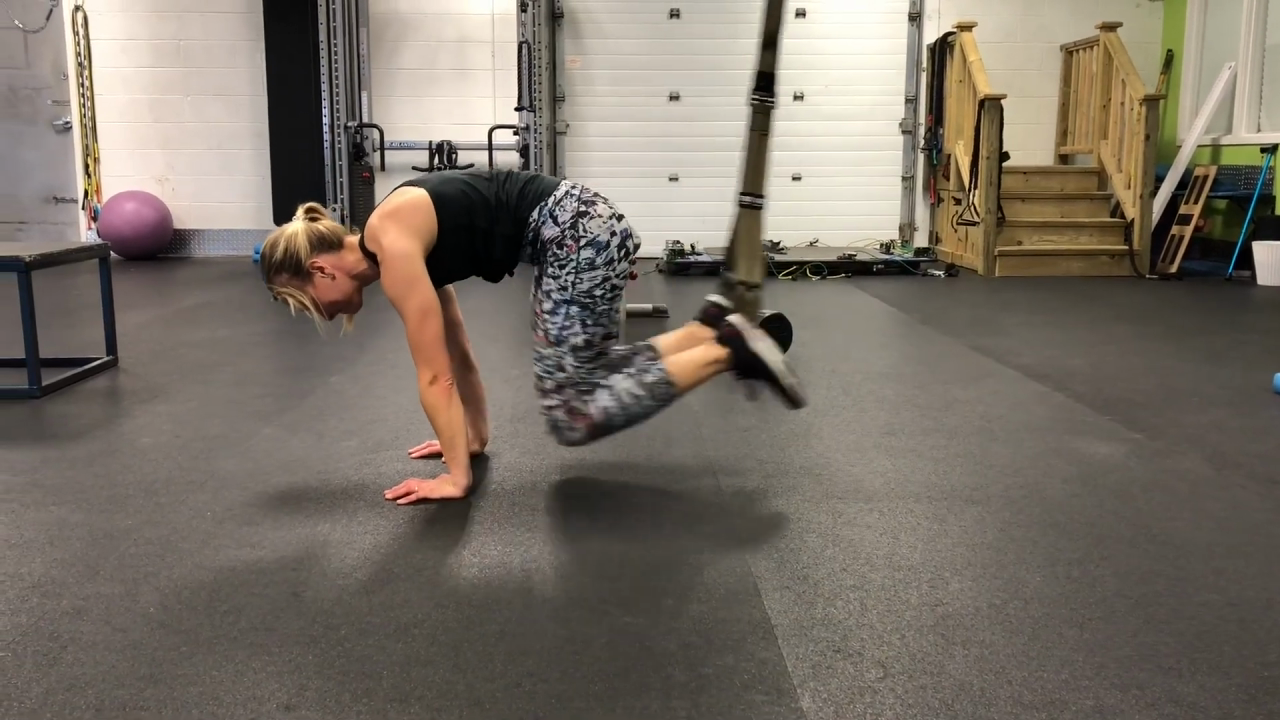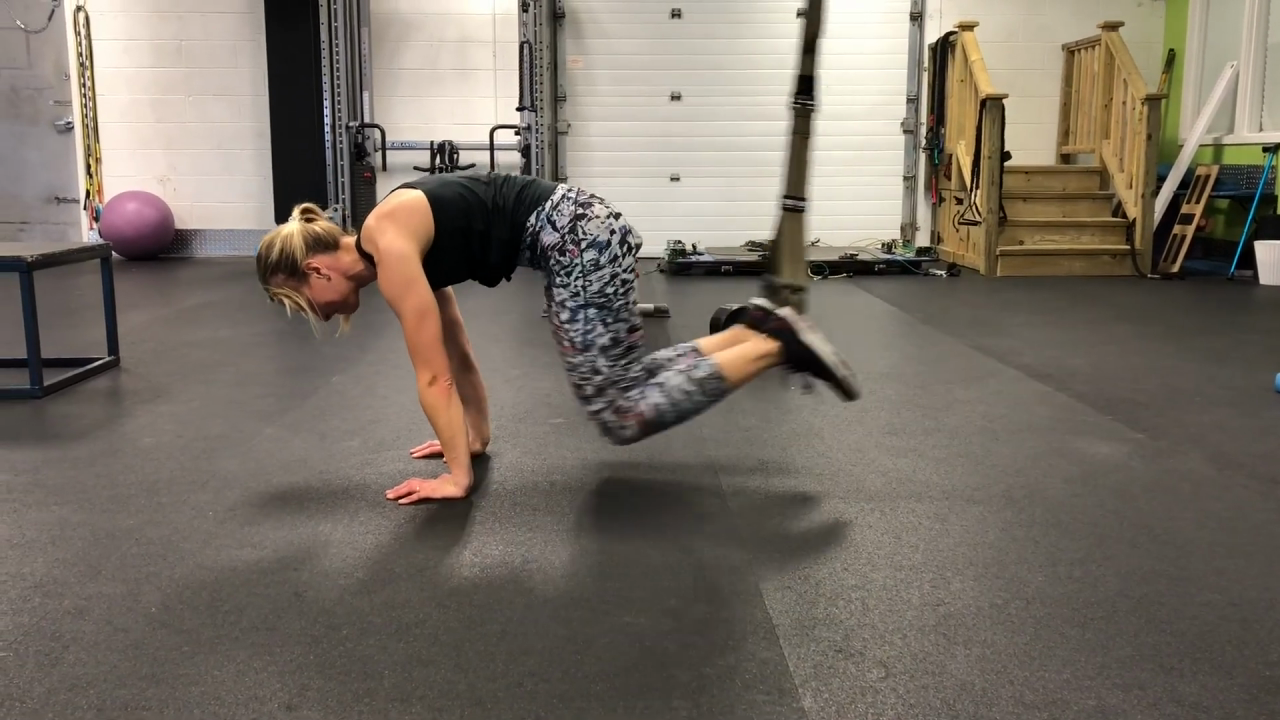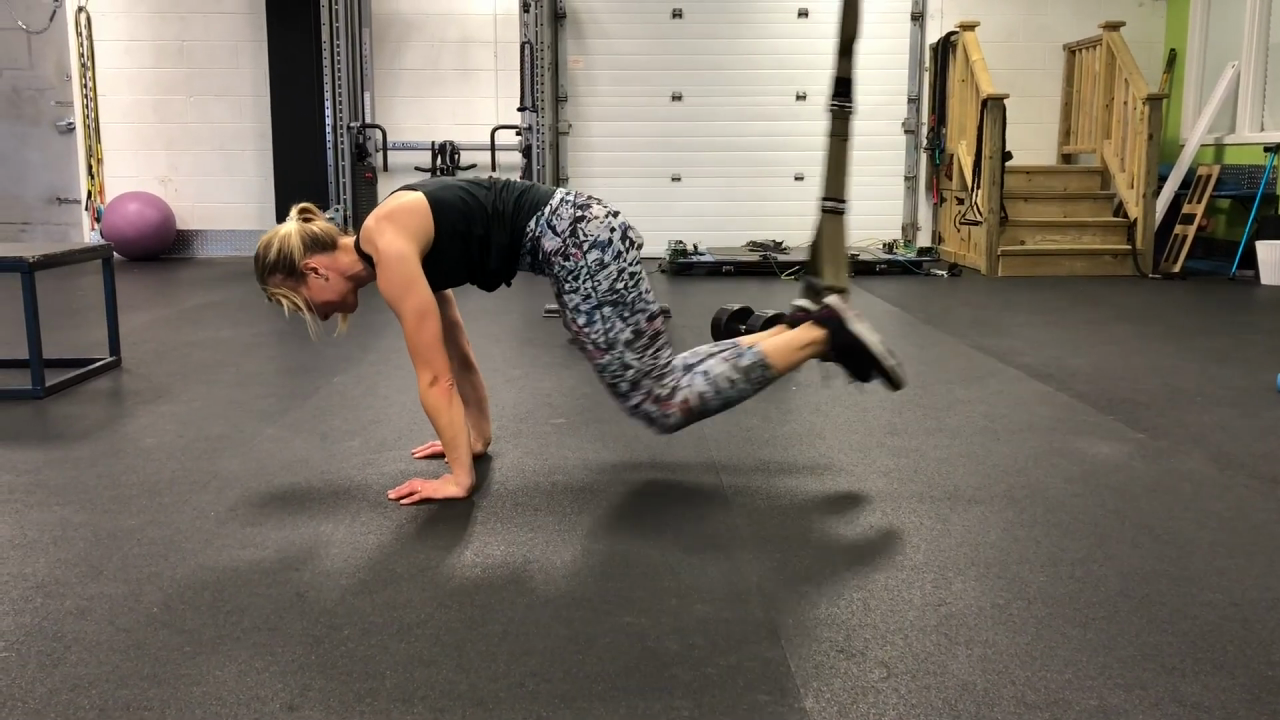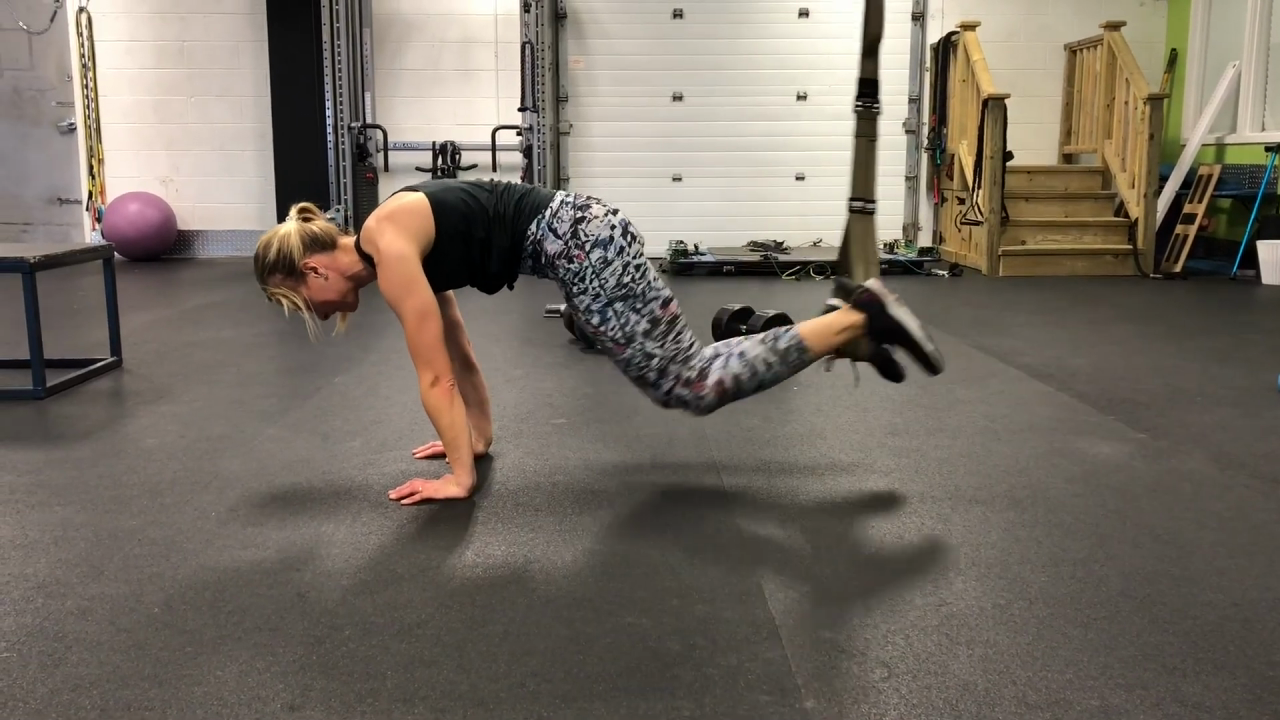
dt=0.1s
person 1, frame 1
left shoulder: (390, 245)
right shoulder: (407, 245)
left elbow: (435, 375)
right elbow: (455, 352)
left wrist: (456, 477)
right wrist: (473, 437)
left hip: (577, 229)
right hip: (582, 229)
left knee: (575, 415)
right knee: (581, 384)
left ankle: (724, 352)
right ankle: (711, 330)
person 1, frame 2
left shoulder: (388, 246)
right shoulder: (402, 249)
left elbow: (435, 375)
right elbow: (455, 354)
left wrist: (458, 475)
right wrist: (476, 436)
left hip: (576, 235)
right hip: (575, 233)
left knee: (625, 413)
right knee: (621, 383)
left ankle: (777, 341)
right ankle: (756, 330)
person 1, frame 3
left shoulder: (386, 248)
right shoulder: (408, 247)
left elbow: (435, 376)
right elbow: (457, 356)
left wrist: (459, 476)
right wrist: (475, 436)
left hip: (576, 238)
right hip: (582, 235)
left knee: (661, 399)
right knee: (649, 380)
left ankle: (819, 333)
right ankle: (795, 331)
person 1, frame 4
left shoulder: (388, 247)
right shoulder: (405, 250)
left elbow: (435, 377)
right elbow: (458, 355)
left wrist: (460, 476)
right wrist: (478, 437)
left hip: (578, 240)
right hip: (576, 239)
left knee: (692, 382)
right knee: (683, 371)
left ankle: (860, 316)
right ankle: (841, 332)
